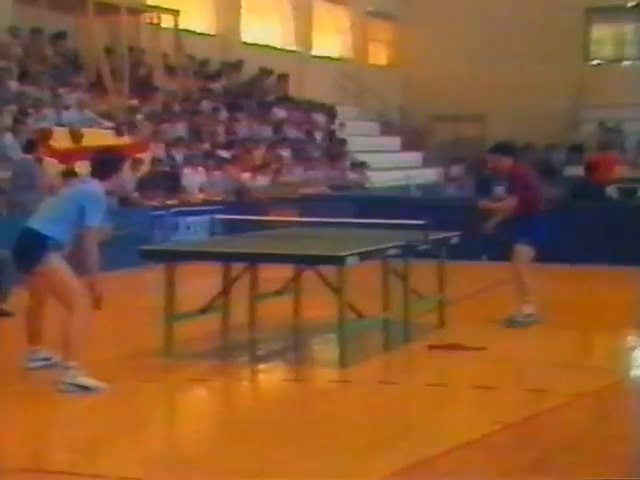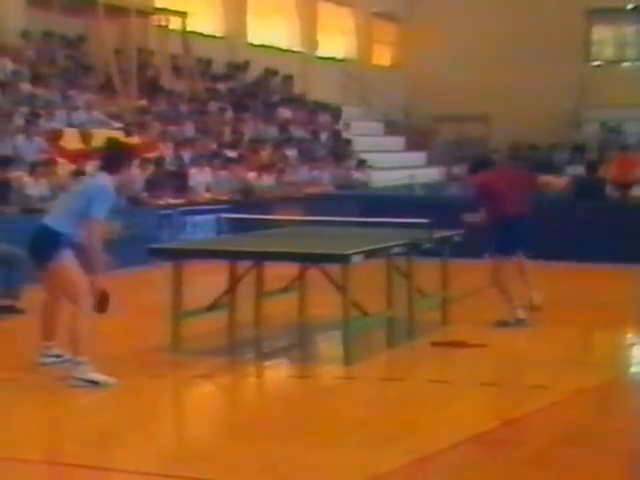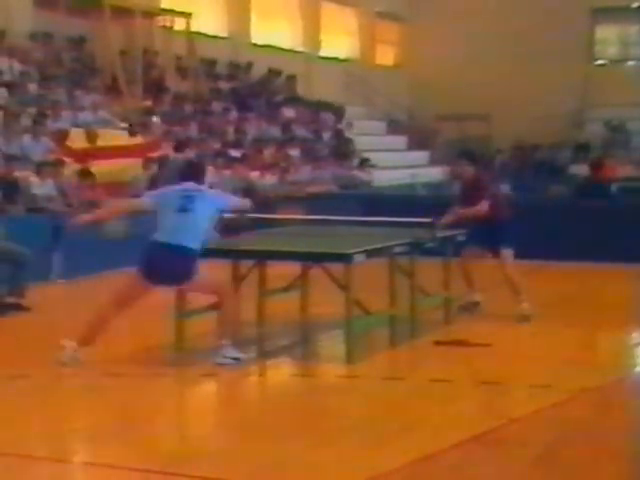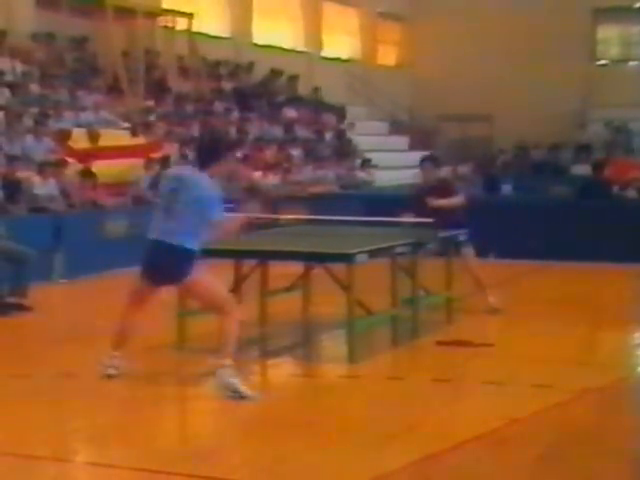
dt=1s
person 1, frame 1
left shoulder: (81, 187)
right shoulder: (96, 196)
right elbow: (90, 244)
right wrist: (95, 281)
left hip: (26, 242)
right hip: (40, 247)
left knee: (38, 299)
right knee: (79, 303)
left ankle: (35, 354)
right ankle: (71, 373)
person 1, frame 2
left shoulder: (92, 182)
right shoulder: (105, 189)
right elbow: (93, 236)
left wrist: (94, 258)
right wrist: (96, 274)
left hip: (43, 237)
right hip: (53, 243)
left knee: (55, 295)
right knee: (84, 301)
left ankle: (48, 350)
right ankle: (81, 368)
person 1, frame 3
left shoulder: (165, 193)
right shoulder: (213, 196)
left elbow: (126, 206)
right elbow: (245, 205)
left wrist: (88, 218)
left hip: (154, 257)
right hip: (183, 262)
left knee: (116, 306)
right knee: (227, 293)
left ankle: (74, 350)
right ankle: (225, 349)
person 1, frame 4
left shoulder: (173, 175)
right shoulder: (208, 188)
right elbow: (221, 231)
right wrist: (245, 215)
left hip: (154, 256)
right hip: (180, 260)
left knee: (133, 306)
right knee: (231, 311)
left ankle: (113, 360)
right ankle: (227, 373)
person 2, frame 1
left shoulder: (519, 174)
right shoulder: (515, 174)
left elbow: (511, 204)
right elbow: (512, 204)
left wrist: (488, 205)
right wrist: (495, 220)
left hip: (530, 224)
right hip: (524, 223)
left knee: (519, 265)
right knee: (522, 266)
left ankle: (526, 311)
right ankle: (530, 310)
person 2, frame 2
left shoulder: (481, 182)
right shoulder: (514, 171)
left elbow: (485, 216)
right elbow: (542, 180)
left wrist: (474, 218)
right wrist: (560, 182)
left hip: (506, 225)
right hip: (521, 219)
left knee: (497, 275)
right knee: (518, 260)
left ankle: (518, 314)
right ankle: (533, 297)
person 2, frame 3
left shoulder: (483, 182)
right shoulder: (467, 185)
left elbow: (483, 208)
right elbow: (460, 210)
left wrist: (462, 213)
right wrist: (441, 222)
left hip: (499, 225)
right hip: (481, 227)
left knee: (507, 267)
right knee: (464, 260)
left ankle: (524, 305)
right ankle: (474, 298)
person 2, frame 4
left shoulder: (446, 184)
right shoulder: (420, 192)
left elbow: (461, 200)
right elbow: (414, 215)
left wrist: (440, 202)
left hip: (456, 228)
right hip: (436, 230)
left knee: (471, 265)
left ankle: (488, 296)
